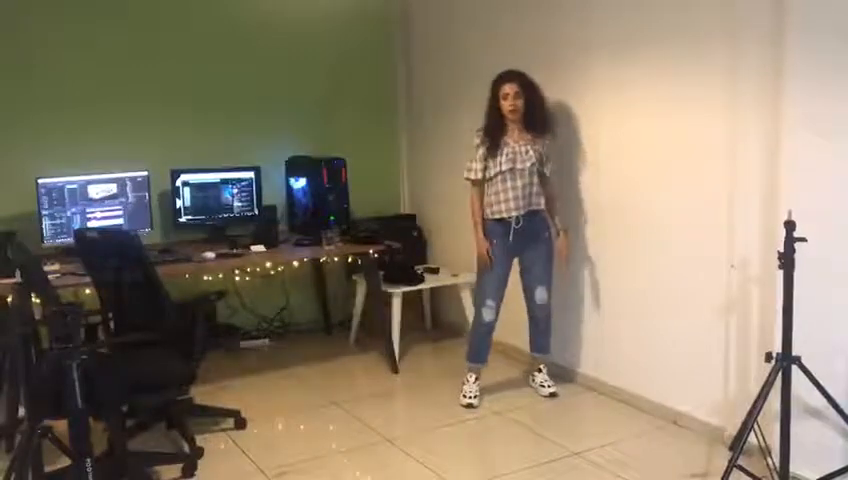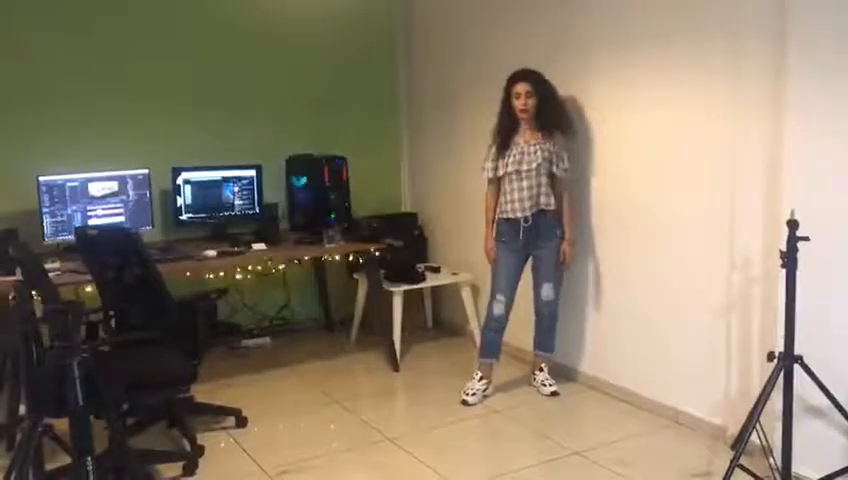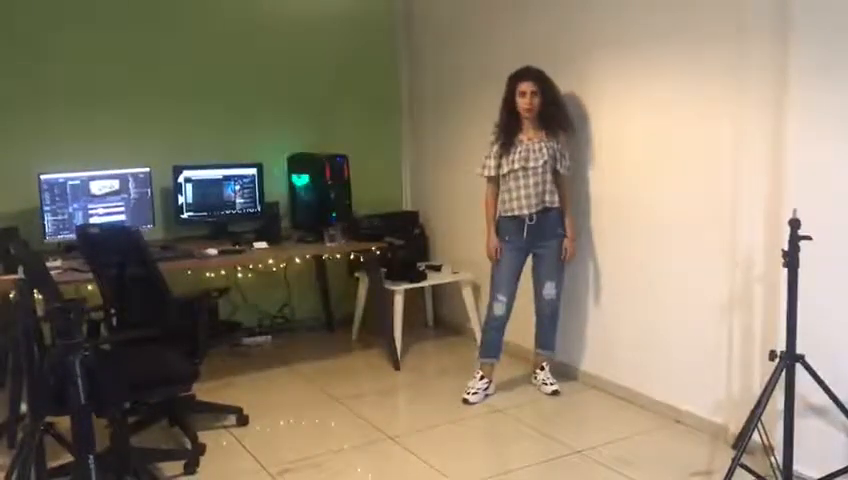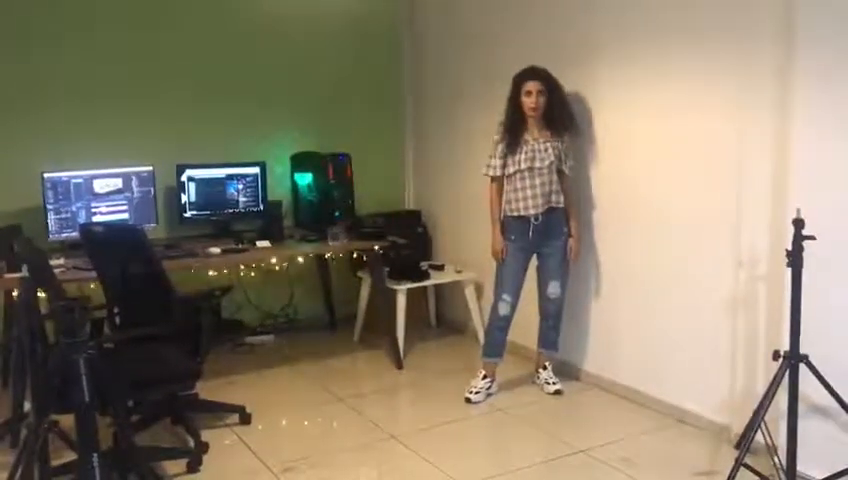
dt=0.7s
person 1, frame 1
left shoulder: (539, 140)
right shoulder: (486, 140)
left elbow: (547, 189)
right elbow: (477, 190)
left wrist: (559, 230)
right wrist: (479, 235)
left hip: (535, 229)
right hip: (498, 230)
left knee: (540, 303)
right knee: (487, 307)
left ankle: (539, 371)
right ankle: (473, 377)
person 1, frame 2
left shoulder: (553, 140)
right shoulder: (501, 142)
left elbow: (562, 191)
right elbow: (492, 190)
left wrist: (568, 236)
right wrist: (489, 235)
left hip: (546, 229)
right hip: (510, 230)
left knee: (547, 303)
right knee: (499, 304)
left ankle: (540, 370)
right ankle: (483, 377)
person 1, frame 3
left shoulder: (555, 139)
right shoulder: (502, 140)
left elbow: (562, 188)
right elbow: (491, 189)
left wrist: (569, 232)
right wrist: (491, 233)
left hip: (548, 227)
right hip: (512, 228)
left knee: (548, 301)
right knee: (499, 303)
left ankle: (541, 368)
right ankle: (484, 376)
person 1, frame 4
left shoulder: (559, 138)
right shoulder: (506, 138)
left elbow: (566, 186)
right elbow: (495, 187)
left wrist: (574, 230)
right wrist: (496, 232)
left hip: (553, 227)
right hip: (517, 228)
left knee: (552, 301)
right knee: (504, 303)
left ankle: (544, 368)
right ankle: (487, 375)
